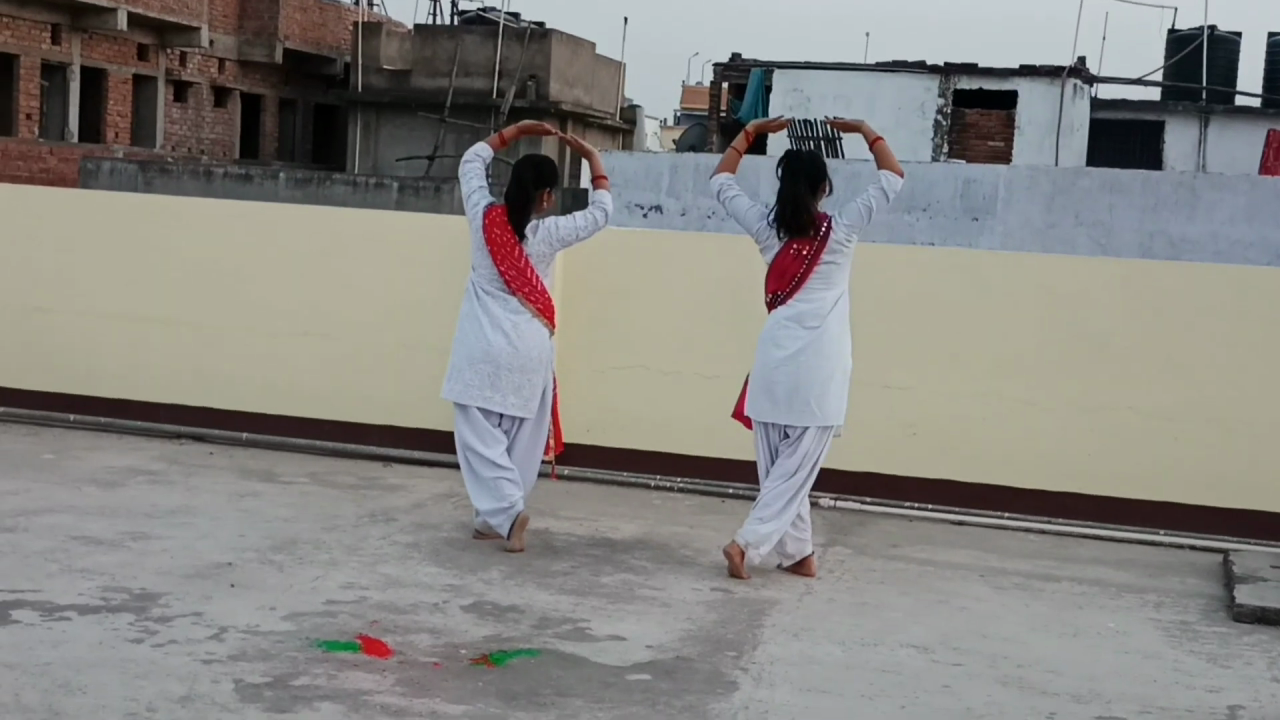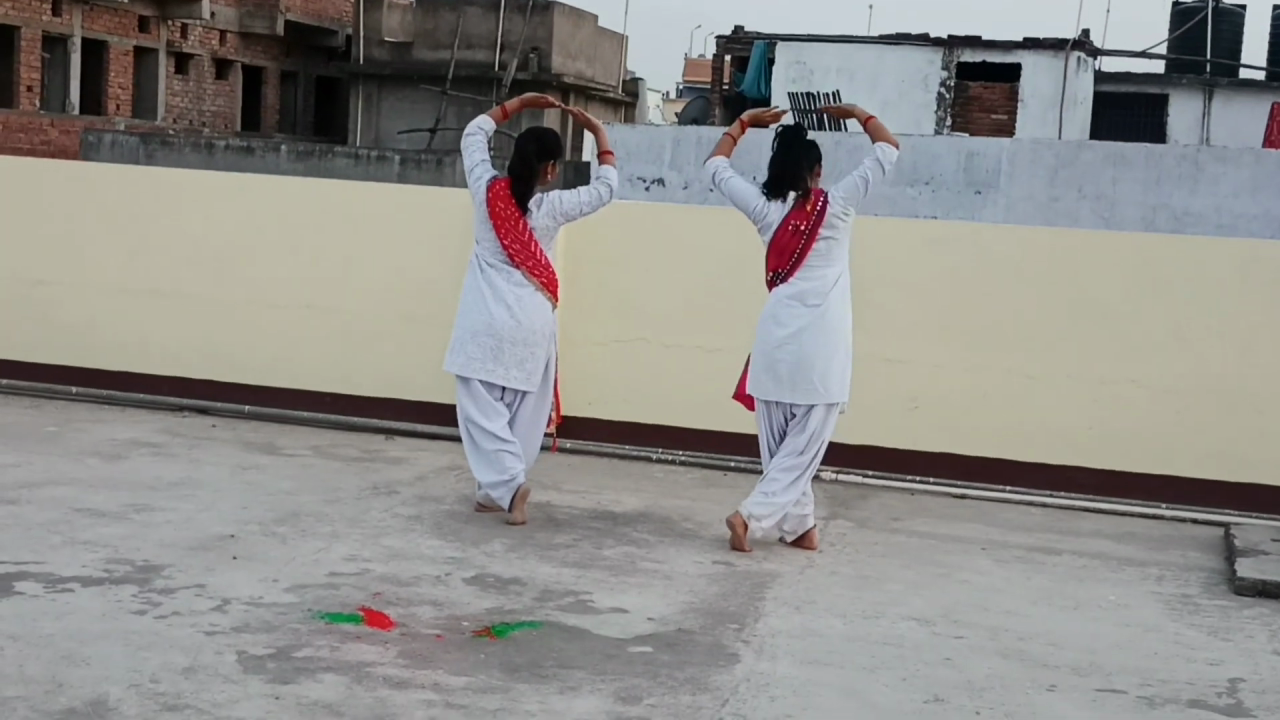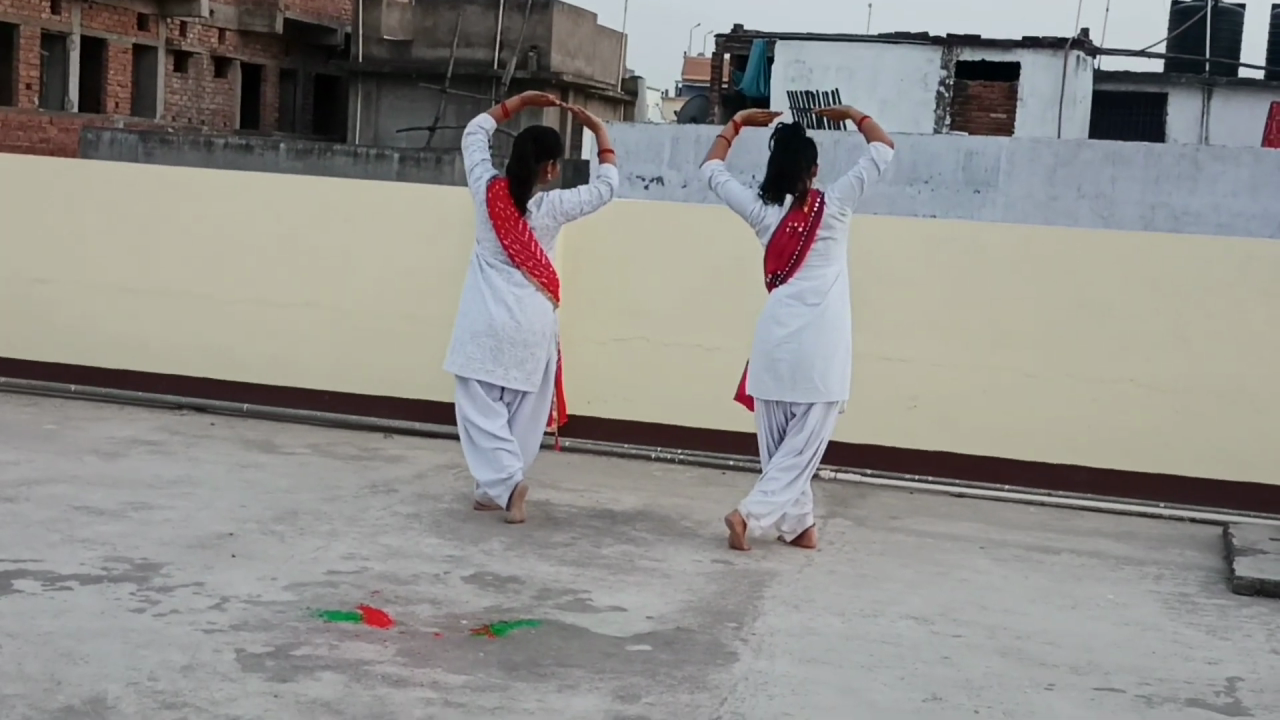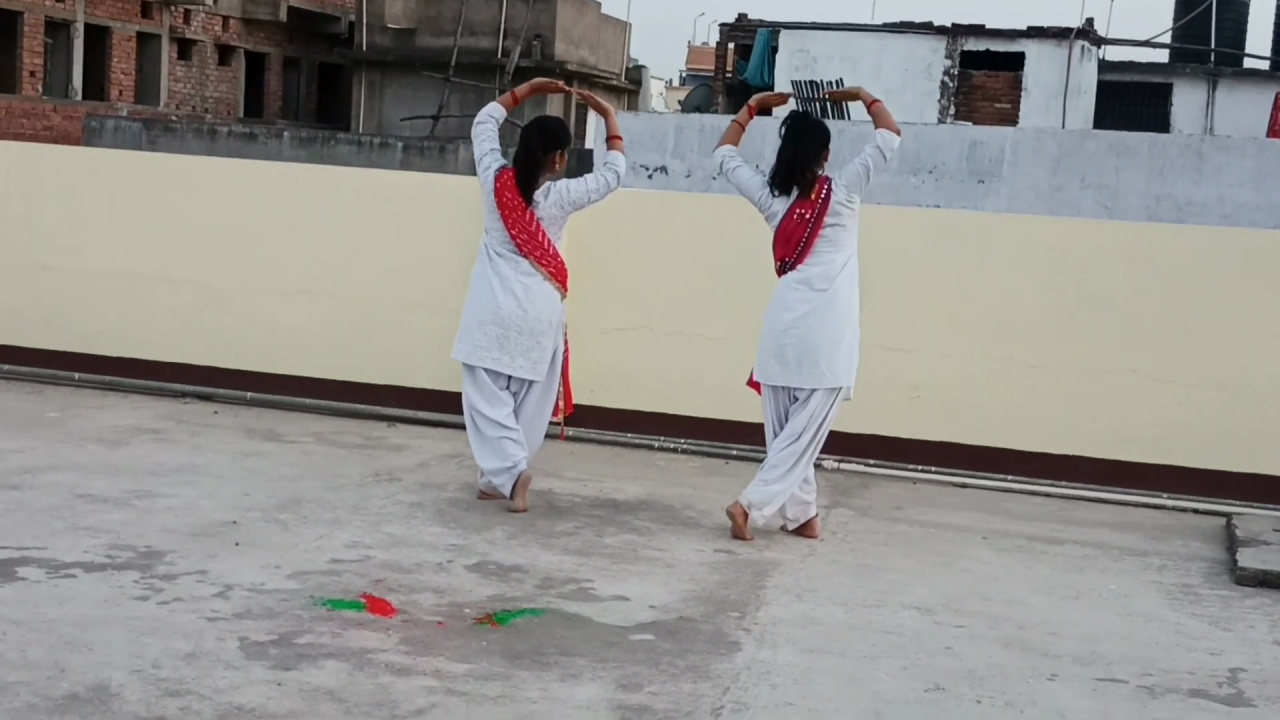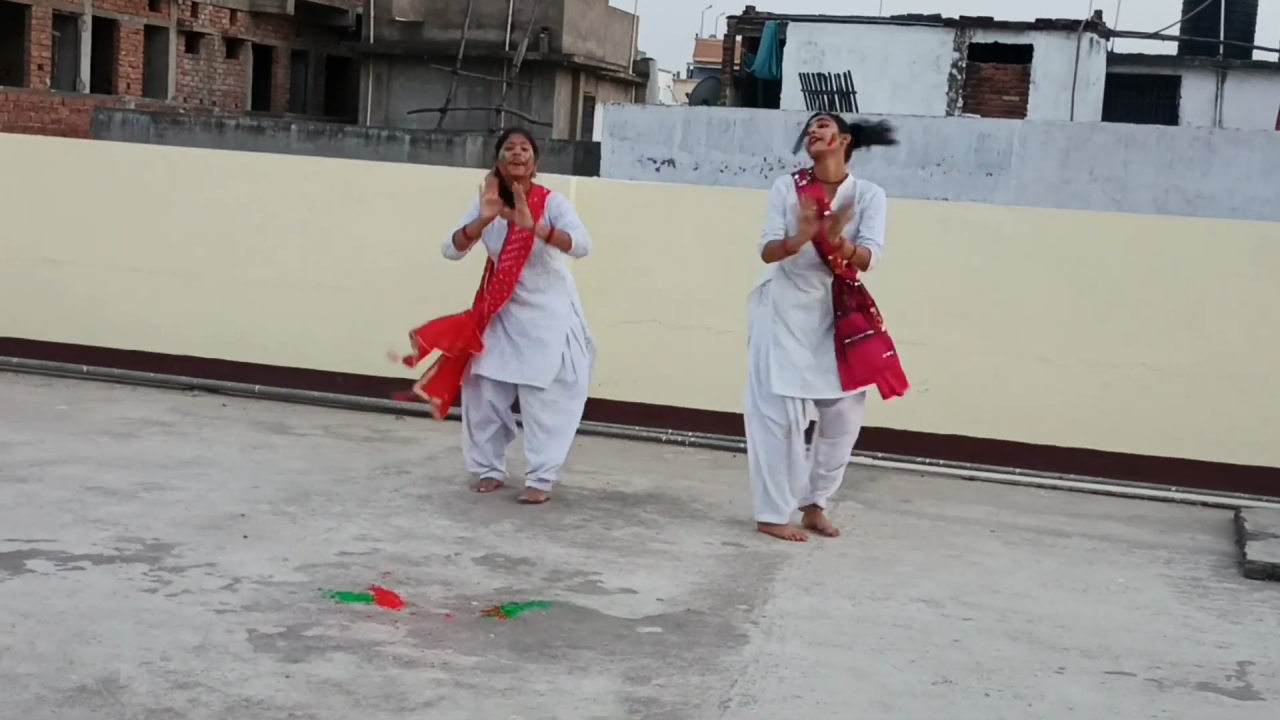
dt=1s
person 1, frame 1
left shoulder: (766, 228)
right shoulder: (841, 231)
left elbow: (721, 181)
right elbow: (893, 178)
left wrist: (750, 131)
right wrist: (866, 131)
left hip: (775, 360)
right hip: (819, 367)
left knee: (778, 465)
right knee: (796, 467)
left ankle: (797, 552)
right ankle: (748, 542)
person 1, frame 2
left shoulder: (765, 208)
right shoulder: (838, 205)
left elbow: (716, 165)
right elbow: (888, 150)
left wrist: (745, 121)
right wrist: (857, 113)
left hip: (777, 338)
right hip: (821, 344)
left knee: (779, 443)
right knee: (805, 444)
left ankle: (798, 525)
right ankle: (752, 515)
person 1, frame 3
left shoulder: (762, 211)
right shoulder: (835, 205)
left elbow: (712, 169)
right elbow: (883, 149)
left wrist: (737, 121)
right wrist: (852, 114)
left hip: (777, 338)
right hip: (821, 343)
left knee: (778, 443)
right knee: (805, 443)
left ankle: (797, 524)
right ankle: (751, 514)
person 1, frame 4
left shoulder: (771, 196)
right shoulder: (842, 192)
left elbow: (725, 153)
right elbow: (890, 136)
left wrist: (753, 105)
right wrist: (864, 96)
left hip: (785, 322)
right hip: (826, 328)
left knee: (785, 427)
right knee: (805, 429)
left ankle: (800, 514)
right ankle: (752, 503)
person 1, frame 5
left shoulder: (868, 194)
right shoulder: (788, 188)
left elbow: (864, 258)
right elbow: (768, 251)
left wrist: (835, 239)
right wrist: (801, 237)
left hip: (834, 317)
right hip: (782, 312)
left knee: (843, 414)
right knee: (777, 414)
left ankle: (813, 501)
right ankle: (773, 513)
person 2, frame 1
left shoulder: (484, 217)
right shoulder: (548, 233)
left elbow: (472, 161)
right elbow: (601, 212)
left wrist: (516, 131)
right wrist: (592, 157)
left hip: (483, 348)
right hip: (528, 351)
left knee: (480, 435)
right knee: (520, 441)
left ankle: (505, 512)
right ankle: (493, 517)
person 2, frame 2
left shoulder: (487, 191)
right shoulder: (552, 207)
left elbow: (474, 133)
right elbow: (605, 187)
left wrist: (519, 103)
right wrist: (598, 132)
left hip: (486, 321)
right hip: (531, 324)
left knee: (482, 407)
right knee: (523, 413)
left ankle: (506, 484)
right ankle: (497, 490)
person 2, frame 3
left shoulder: (487, 190)
right shoulder: (553, 207)
left elbow: (474, 133)
right elbow: (606, 186)
left wrist: (520, 101)
right wrist: (599, 130)
left hip: (485, 321)
right hip: (532, 323)
left knee: (481, 406)
right knee: (523, 413)
left ankle: (504, 483)
right ankle: (497, 488)
person 2, frame 4
left shoulder: (495, 179)
right shoulder: (562, 196)
left elbow: (484, 122)
right elbow: (613, 173)
left wrist: (528, 88)
right wrist: (609, 116)
left hip: (494, 309)
right hip: (540, 311)
left knee: (487, 394)
right knee: (530, 402)
left ankle: (507, 471)
right ankle: (502, 476)
person 2, frame 5
left shoulder: (553, 204)
right shoulder: (486, 207)
left elbow: (582, 245)
right elbow: (451, 249)
left wrist: (535, 228)
right wrist: (483, 221)
left hip: (549, 317)
right hip: (504, 316)
left knee: (545, 402)
right knee: (482, 394)
left ankle: (541, 477)
right ankle: (489, 468)
